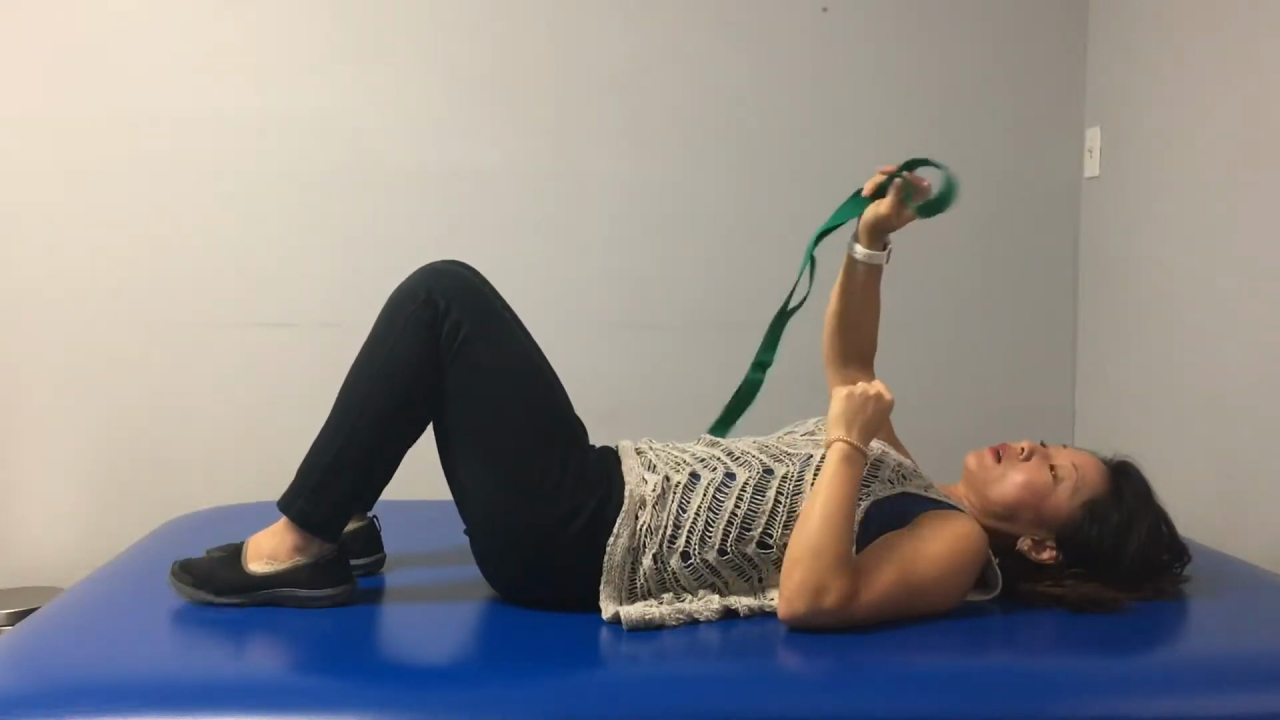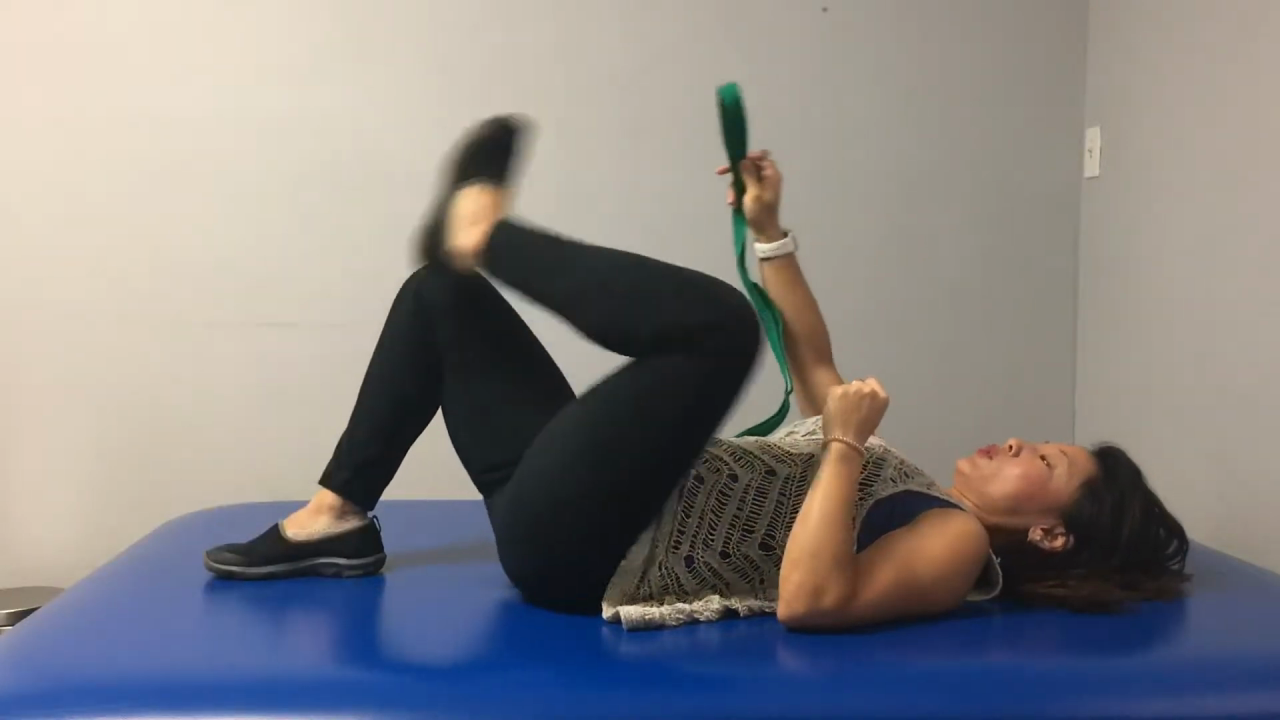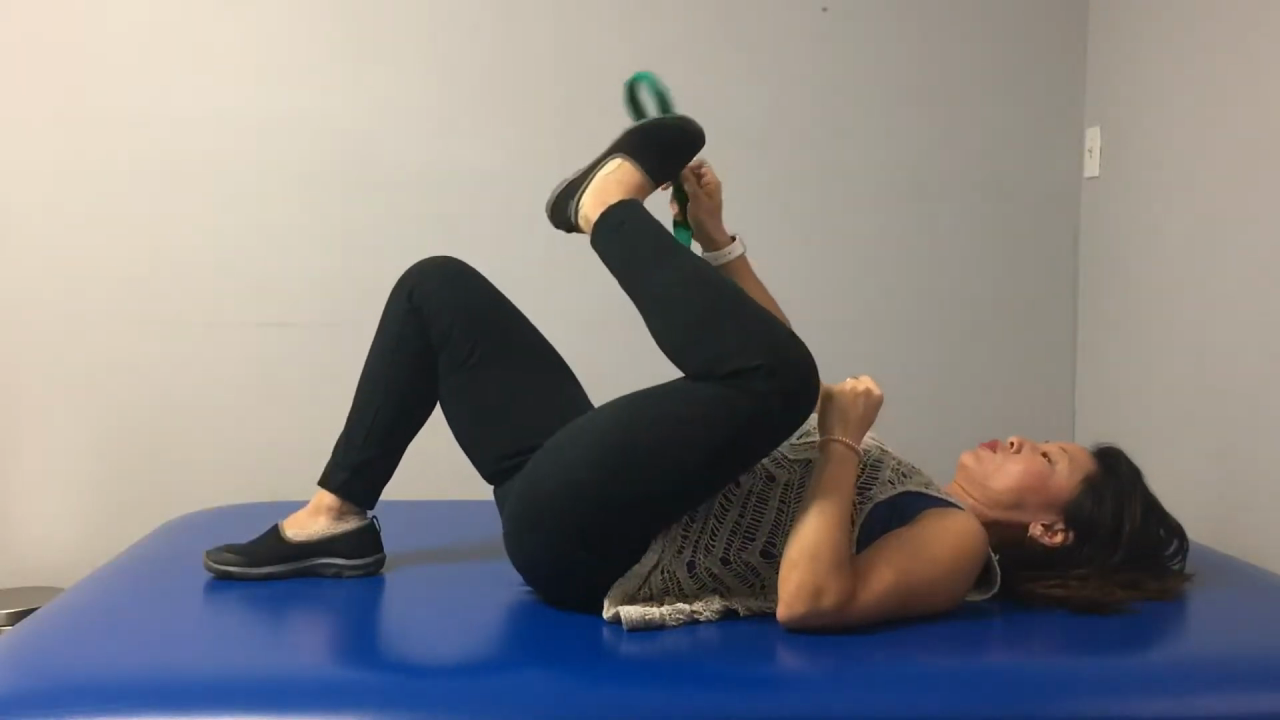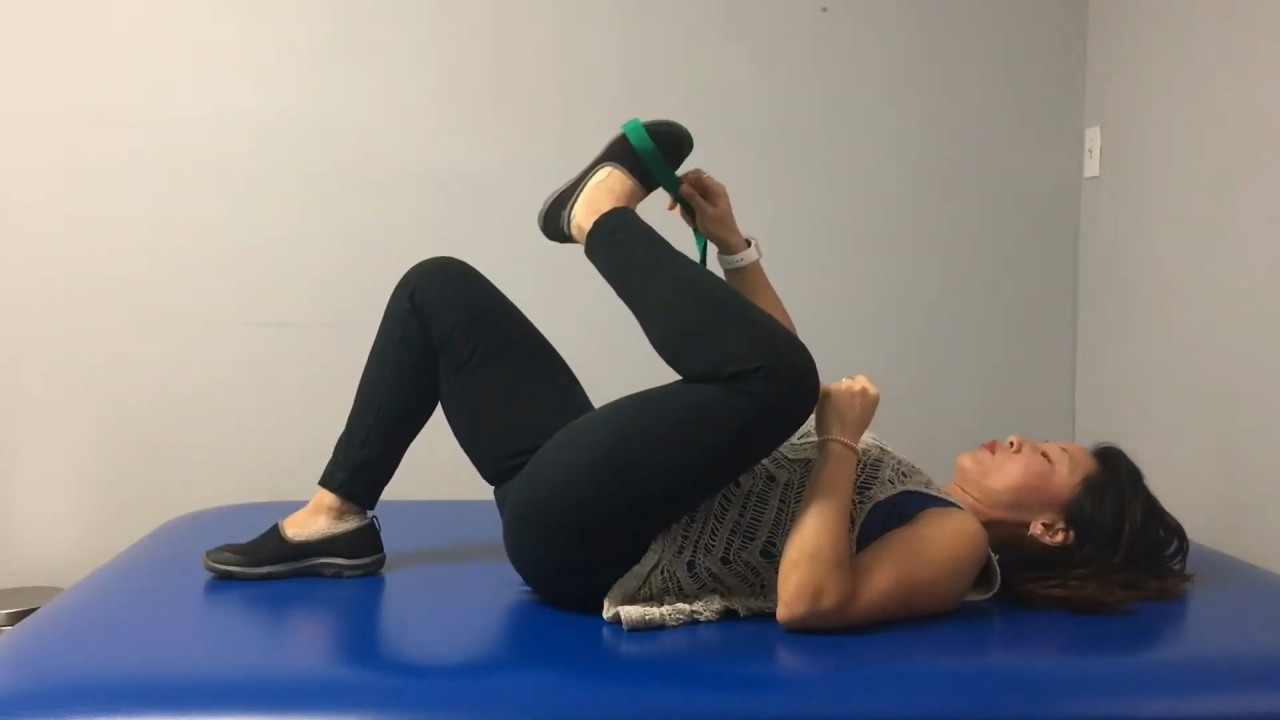
dt=0.5s
person 1, frame 1
left shoulder: (954, 545)
right shoulder: (908, 485)
left elbow: (809, 598)
right elbow: (849, 364)
left wrist: (847, 443)
right wrist: (871, 241)
left hip: (569, 547)
right hip: (601, 488)
left knee: (446, 299)
right knee: (442, 294)
left ankle: (299, 542)
right ankle: (335, 525)
person 1, frame 2
left shoulder: (956, 546)
right shoulder: (909, 489)
left elbow: (807, 600)
right elbow: (815, 366)
left wrist: (845, 446)
right wrist: (768, 229)
left hip: (572, 549)
right hip: (558, 509)
left knee: (720, 323)
right knee: (440, 295)
left ankle: (485, 232)
right ankle: (336, 519)
person 1, frame 3
left shoulder: (956, 542)
right shoulder: (913, 492)
left elbow: (806, 601)
right elbow: (791, 380)
left wrist: (842, 444)
right wrist: (714, 239)
left hip: (575, 538)
right hip: (568, 496)
left knee: (776, 376)
right knee: (438, 286)
left ankle: (609, 210)
right ankle: (334, 518)
person 1, frame 4
left shoulder: (956, 543)
right shoulder: (914, 492)
left elbow: (807, 602)
right elbow: (798, 380)
left wrist: (839, 442)
right wrist: (730, 244)
left hip: (579, 545)
right hip: (564, 497)
left knee: (776, 377)
right knee: (440, 287)
left ankle: (600, 218)
right ankle: (338, 518)
